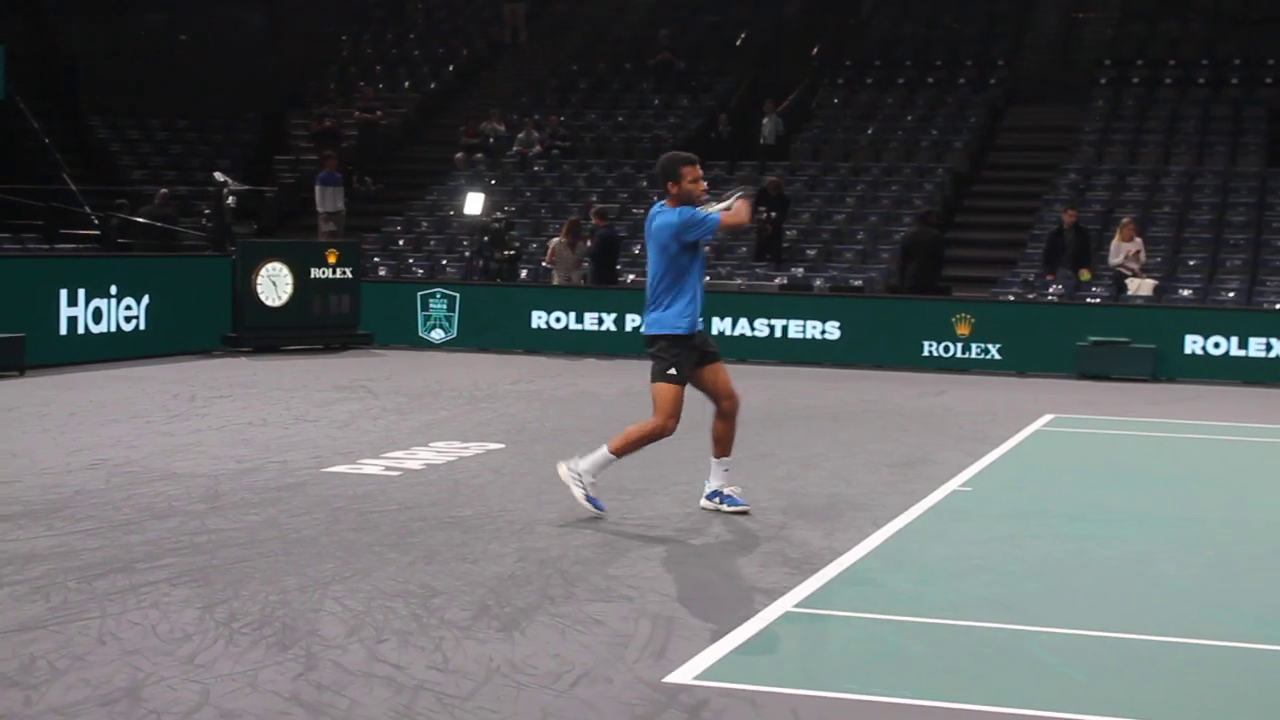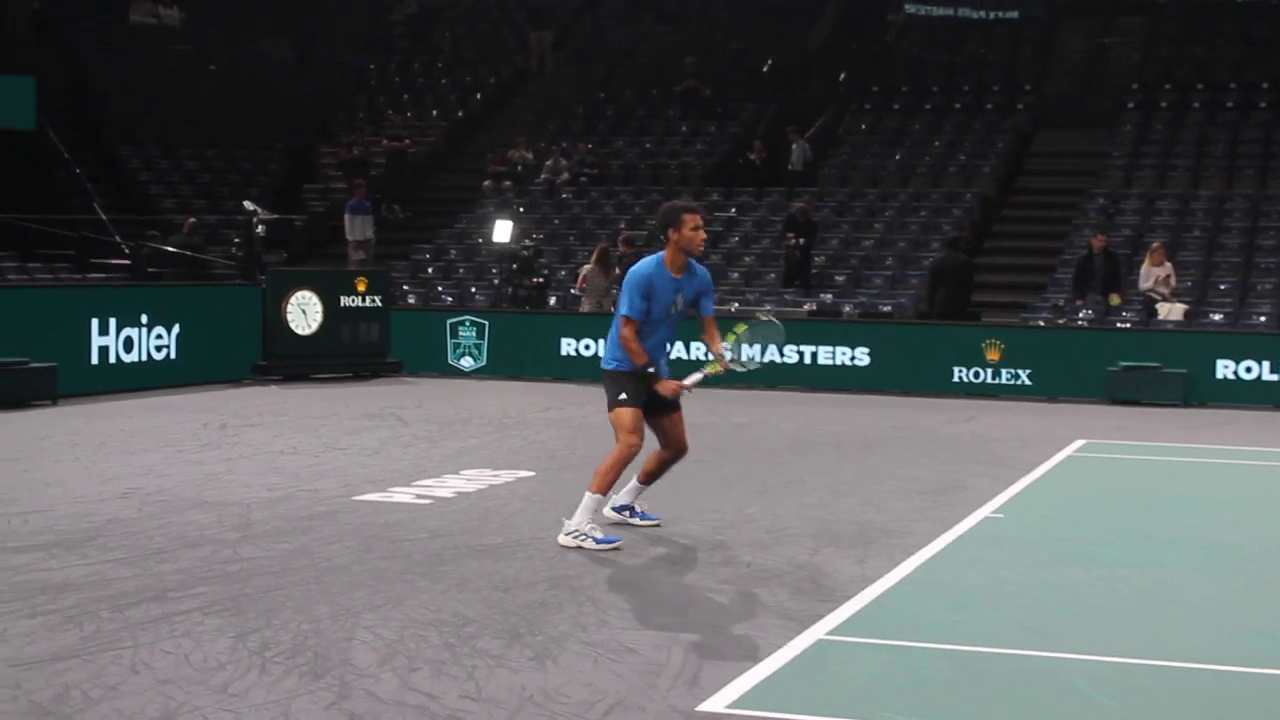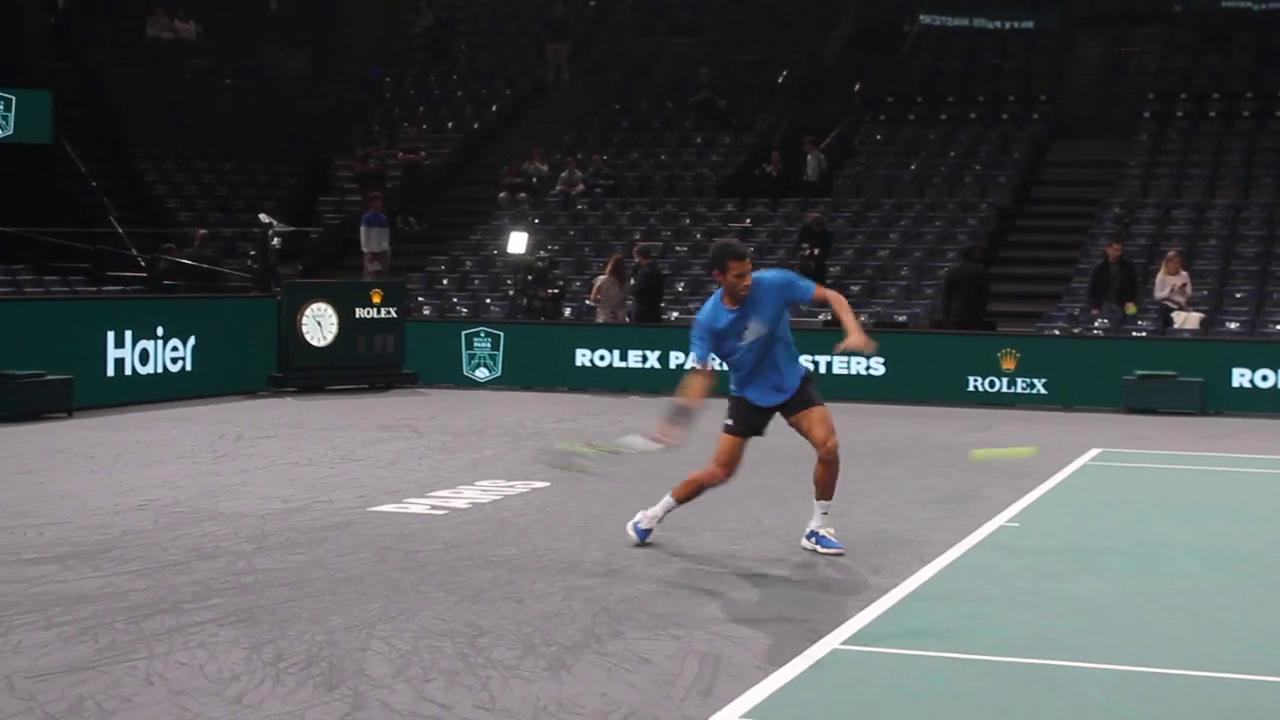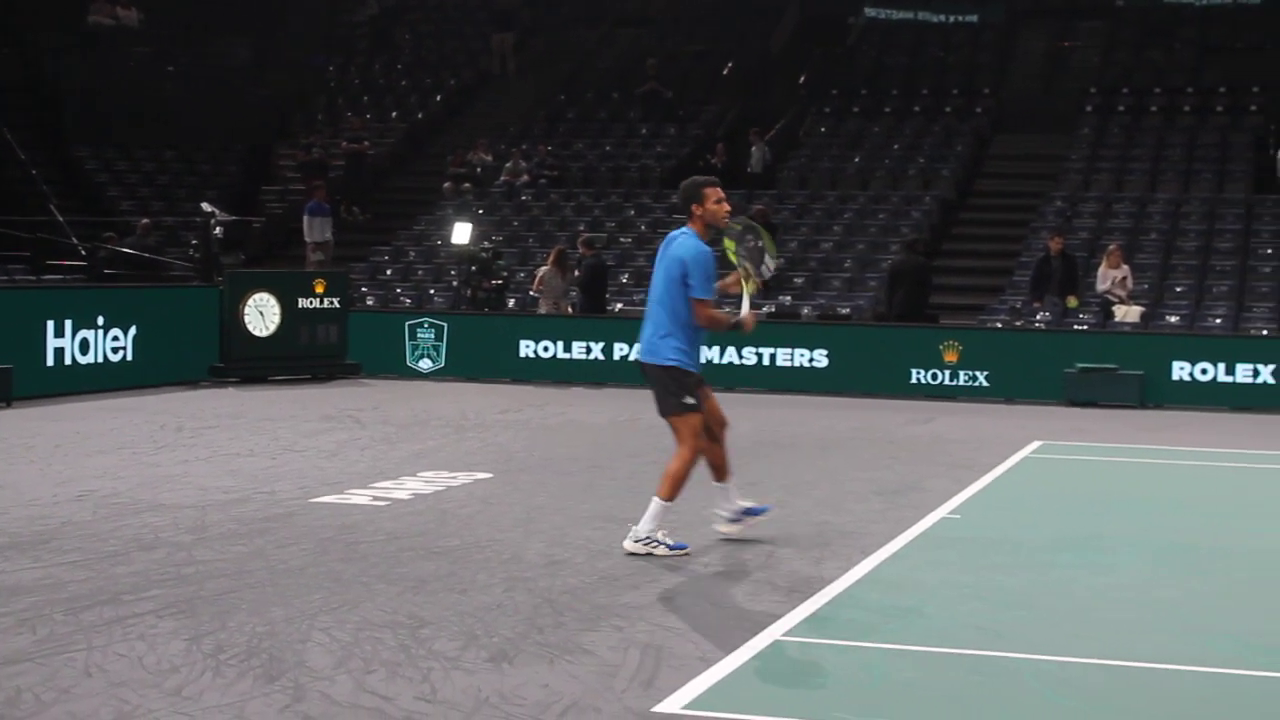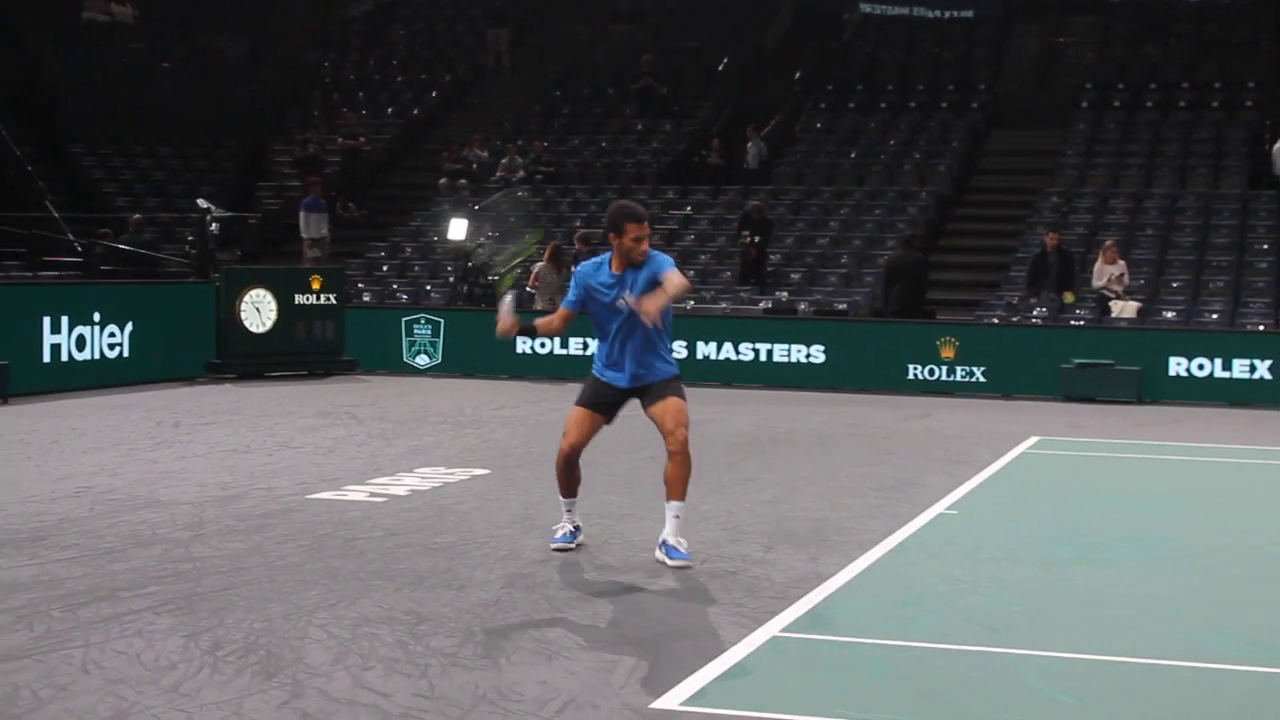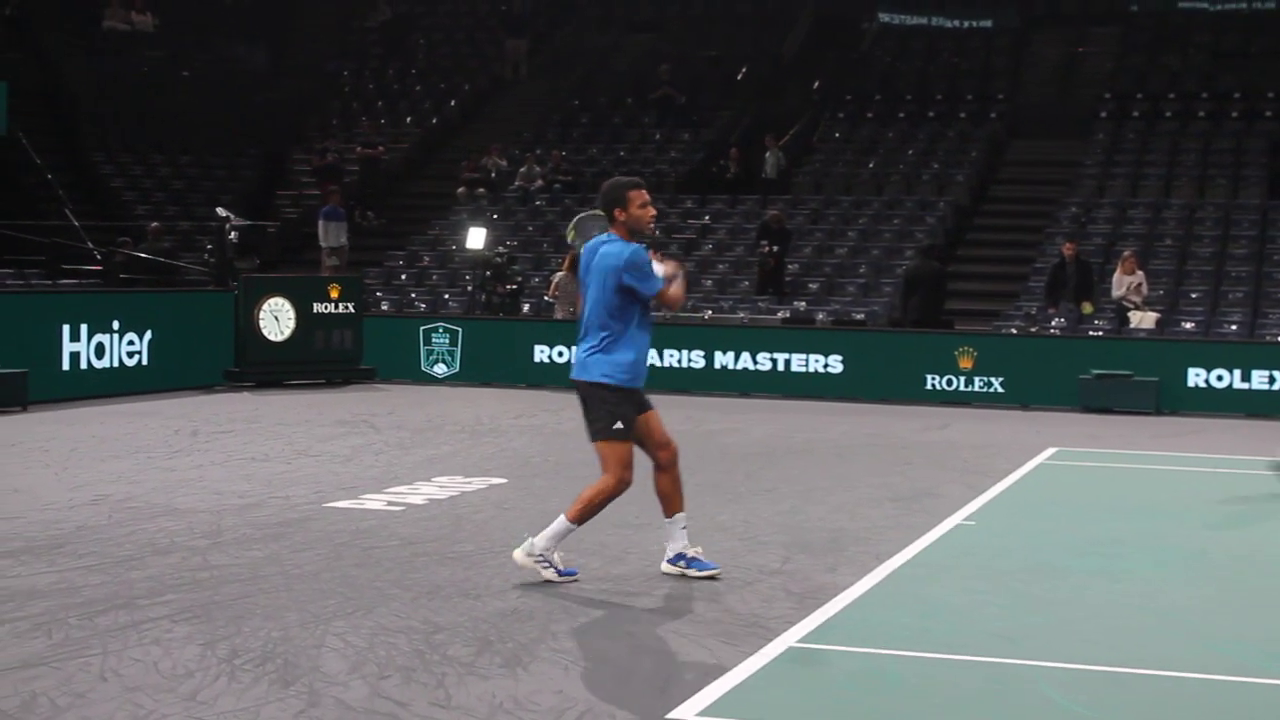
dt=0.7s
person 1, frame 1
left shoulder: (663, 211)
right shoulder: (680, 220)
right elbow: (739, 219)
right wrist: (742, 203)
left hip: (689, 328)
right hip: (669, 332)
left knee: (728, 402)
right knee: (664, 423)
left ankle: (716, 488)
right ankle: (582, 470)
person 1, frame 2
left shoulder: (700, 277)
right shoulder: (644, 275)
left elbow: (709, 325)
right elbow: (625, 334)
left wrist: (718, 351)
right wrist: (656, 377)
left hip: (657, 371)
right hip: (623, 368)
left knee: (676, 448)
right knee: (630, 443)
left ankle: (624, 501)
right ankle: (579, 525)
person 1, frame 3
left shoulder: (777, 282)
right shoulder: (709, 319)
left elbow: (832, 297)
right elbow: (702, 375)
left wrist: (854, 332)
right wrist: (679, 417)
left hip: (793, 383)
right hip: (749, 394)
left knee: (828, 448)
right knee: (718, 473)
left ankle: (817, 529)
right ankle: (654, 516)
person 1, frame 4
left shoulder: (676, 240)
right shoulder: (697, 253)
right elbow: (704, 316)
left wrist: (724, 286)
right wrist: (737, 322)
left hip: (676, 356)
right hip: (668, 359)
left knee: (715, 426)
right knee: (691, 448)
left ankle: (731, 508)
right ankle: (644, 533)
person 1, frame 5
left shoulder: (656, 262)
right shoulder: (586, 273)
left elbow: (678, 283)
right elbow: (558, 322)
left wrist: (658, 300)
right wrist: (521, 327)
left hip: (658, 374)
right hip: (608, 374)
left knee: (678, 439)
right knee: (568, 448)
left ankle: (671, 536)
right ankle: (569, 521)
person 1, frame 6
left shoulder: (597, 246)
right shoulder: (627, 256)
right elbow: (673, 300)
left wrist: (655, 269)
right wrist: (674, 275)
left hip: (614, 376)
right hip: (606, 378)
left knee: (665, 453)
right knee: (618, 476)
left ankle: (679, 552)
right ankle: (538, 550)
